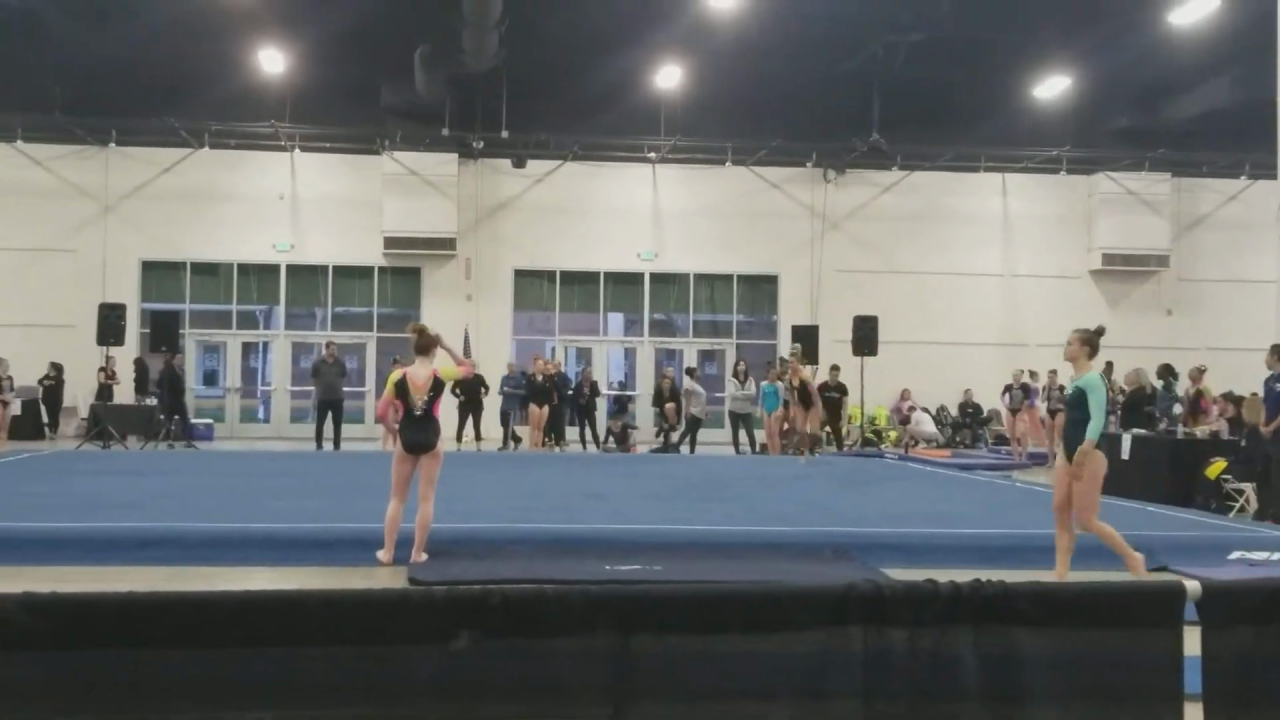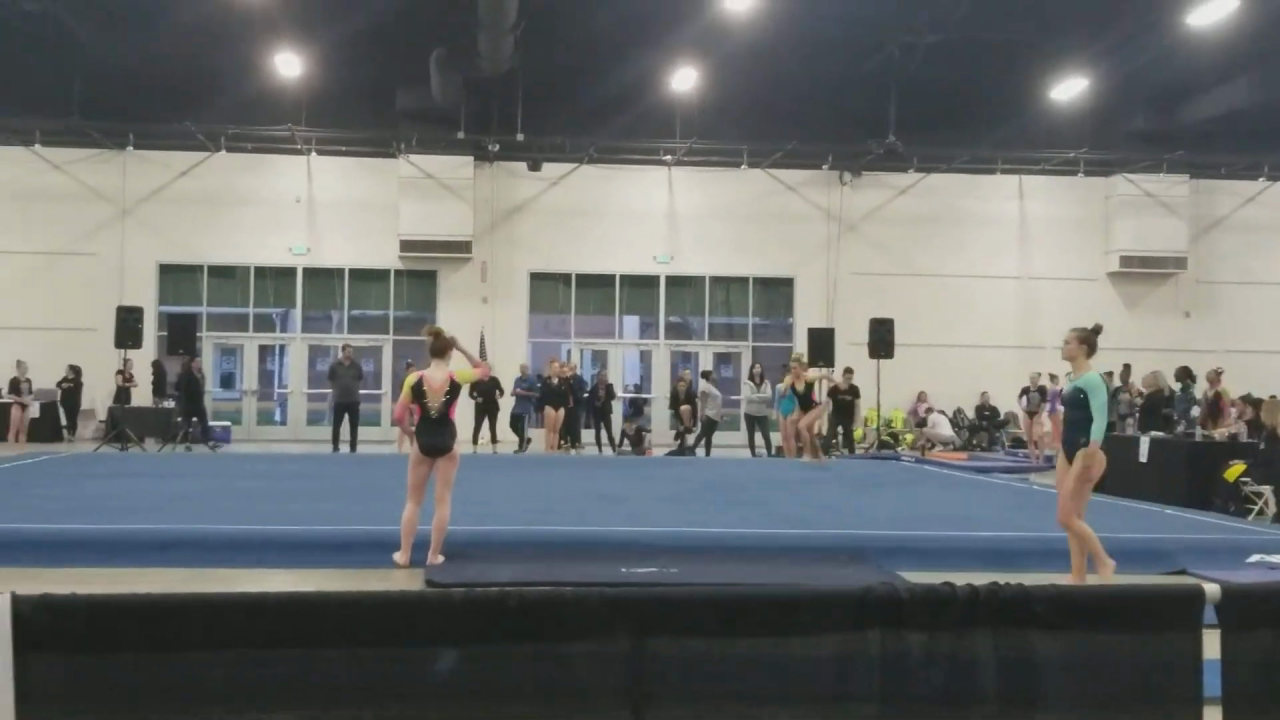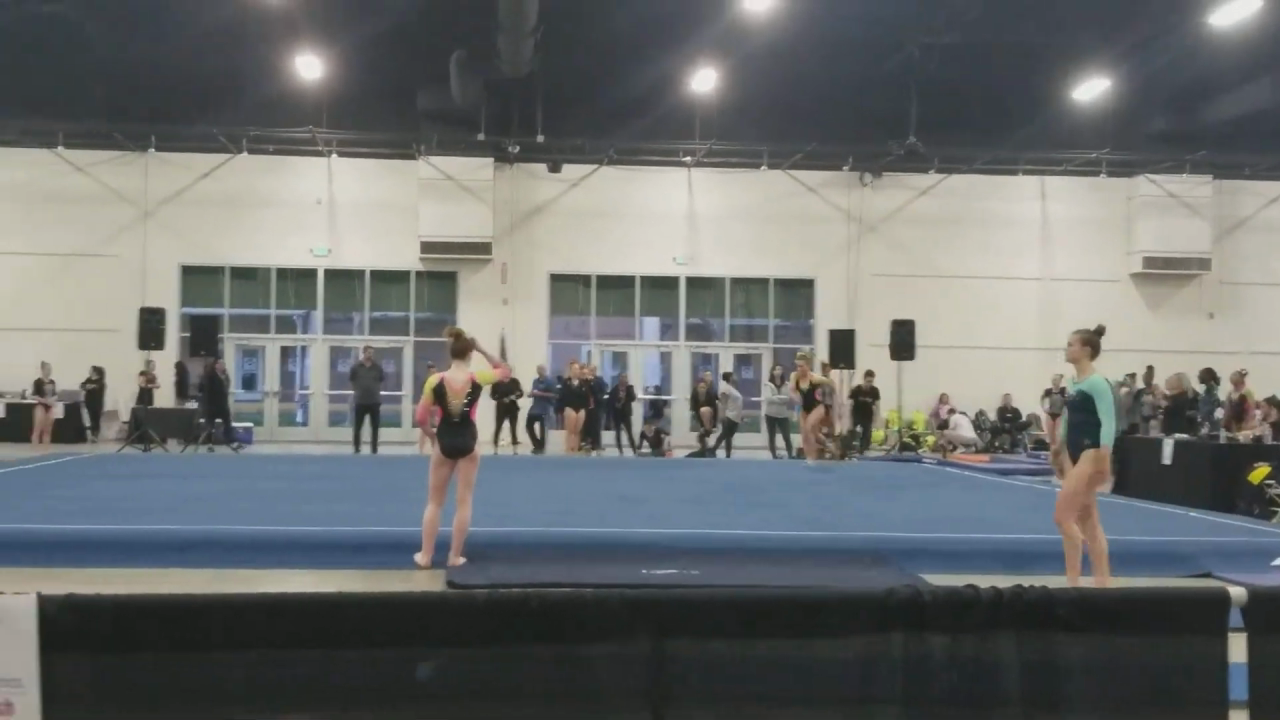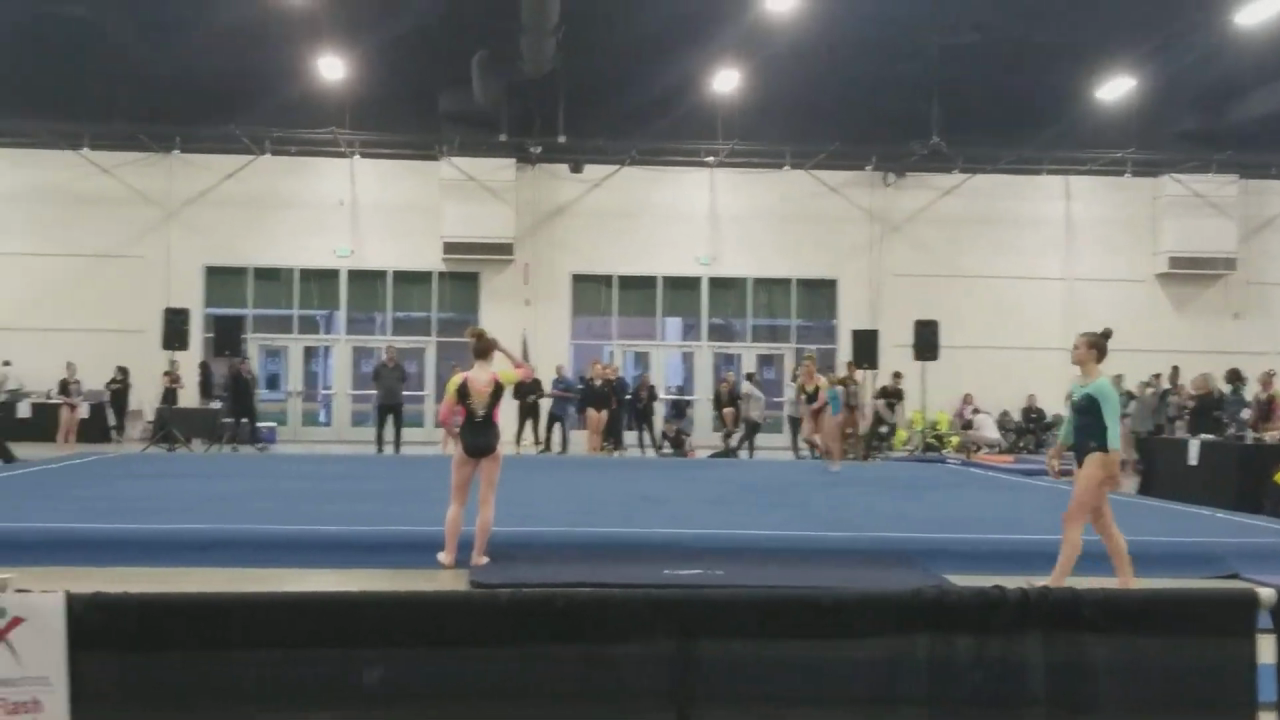
dt=0.1s
person 1, frame 1
left shoulder: (1093, 381)
right shoulder: (1073, 380)
left elbow: (1098, 420)
left wrist: (1083, 453)
left hip: (1087, 454)
right hip: (1068, 452)
left knee: (1086, 520)
right knee: (1061, 515)
left ankle: (1132, 558)
right ankle: (1061, 577)
person 1, frame 2
left shoulder: (1093, 380)
right shoulder: (1070, 380)
left elbow: (1100, 420)
left wrist: (1091, 457)
right wrist: (1063, 453)
left hip: (1086, 452)
right hip: (1068, 452)
left knee: (1067, 517)
right knee: (1072, 518)
left ankle: (1104, 563)
right ankle: (1078, 580)
person 1, frame 3
left shoulder: (1098, 383)
right shoulder: (1073, 382)
left elbow: (1107, 423)
left wrist: (1103, 460)
right wrist: (1057, 451)
left hip: (1091, 455)
right hip: (1075, 455)
left knee: (1064, 516)
right knee: (1088, 521)
left ankle: (1073, 582)
right ankle: (1102, 582)
person 1, frame 4
left shoulder: (1103, 386)
right shoulder: (1077, 385)
left elbow: (1114, 427)
right elbow: (1071, 424)
left wrist: (1113, 465)
right wrist: (1054, 454)
left hip: (1098, 458)
right hip: (1083, 458)
left knee: (1071, 521)
right knee: (1104, 524)
left ankle: (1055, 584)
right ankle: (1127, 582)
person 2, frame 1
left shoulder: (398, 377)
right shoulder: (441, 375)
left elbow: (381, 413)
right elbow: (469, 368)
left wrist: (393, 429)
right wrist: (447, 347)
left hip: (406, 438)
right hip: (431, 439)
left knee: (396, 499)
right knee: (426, 499)
left ankle: (387, 552)
right ankle: (417, 553)
person 2, frame 2
left shoulder: (414, 379)
right shoulder: (457, 377)
left elbow: (398, 416)
right elbow: (485, 370)
left wrist: (410, 431)
right wrist: (462, 349)
left hip: (423, 440)
right hip: (447, 441)
left knee: (412, 501)
right knee: (442, 501)
left ankle: (404, 554)
right ankle: (434, 555)
person 2, frame 3
left shoulder: (435, 381)
right shoulder: (478, 379)
left elbow: (420, 418)
right elbow: (504, 370)
left wrist: (432, 432)
right wrist: (482, 350)
left hip: (444, 442)
right hip: (468, 442)
left knee: (434, 502)
right knee: (463, 502)
left ankle: (425, 555)
right ankle: (455, 556)
person 2, frame 4
left shoulder: (458, 380)
right shoulder: (500, 378)
left elbow: (444, 417)
right elbow: (527, 371)
left wrist: (455, 432)
right wrist: (504, 350)
left hip: (467, 441)
right hip: (490, 442)
left knee: (457, 502)
right knee: (486, 502)
left ankle: (449, 554)
right ankle: (478, 555)
